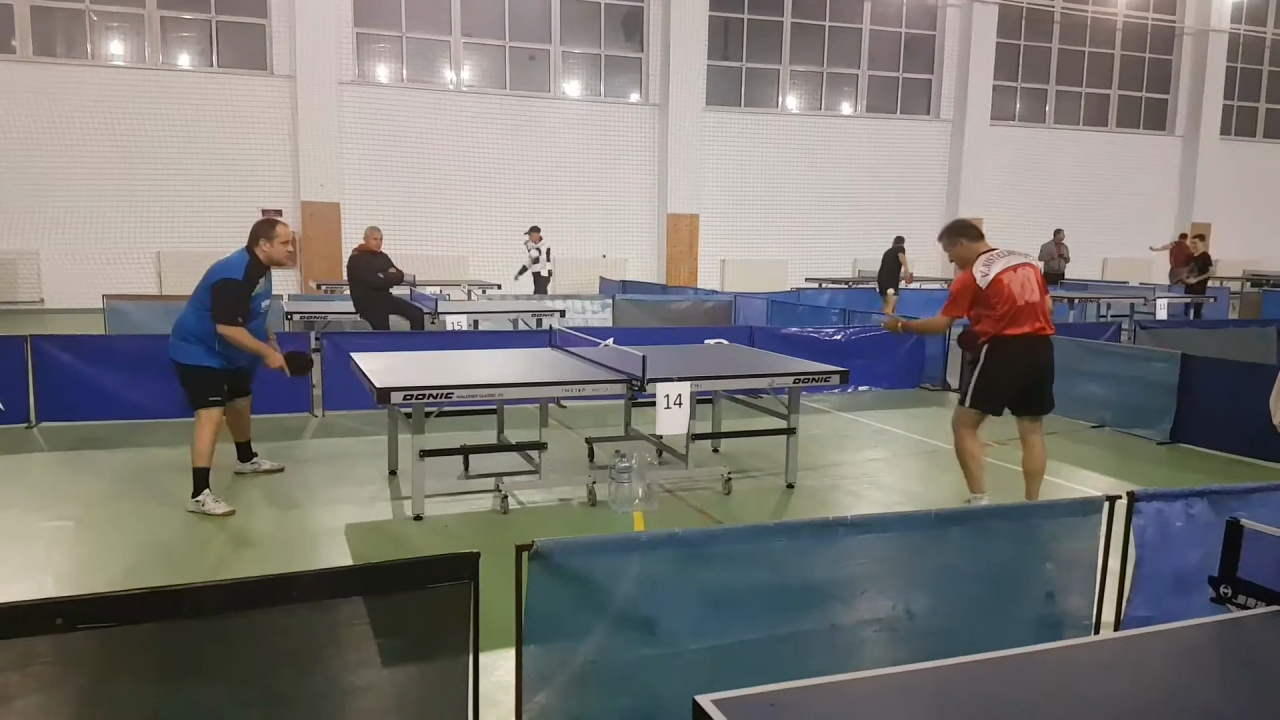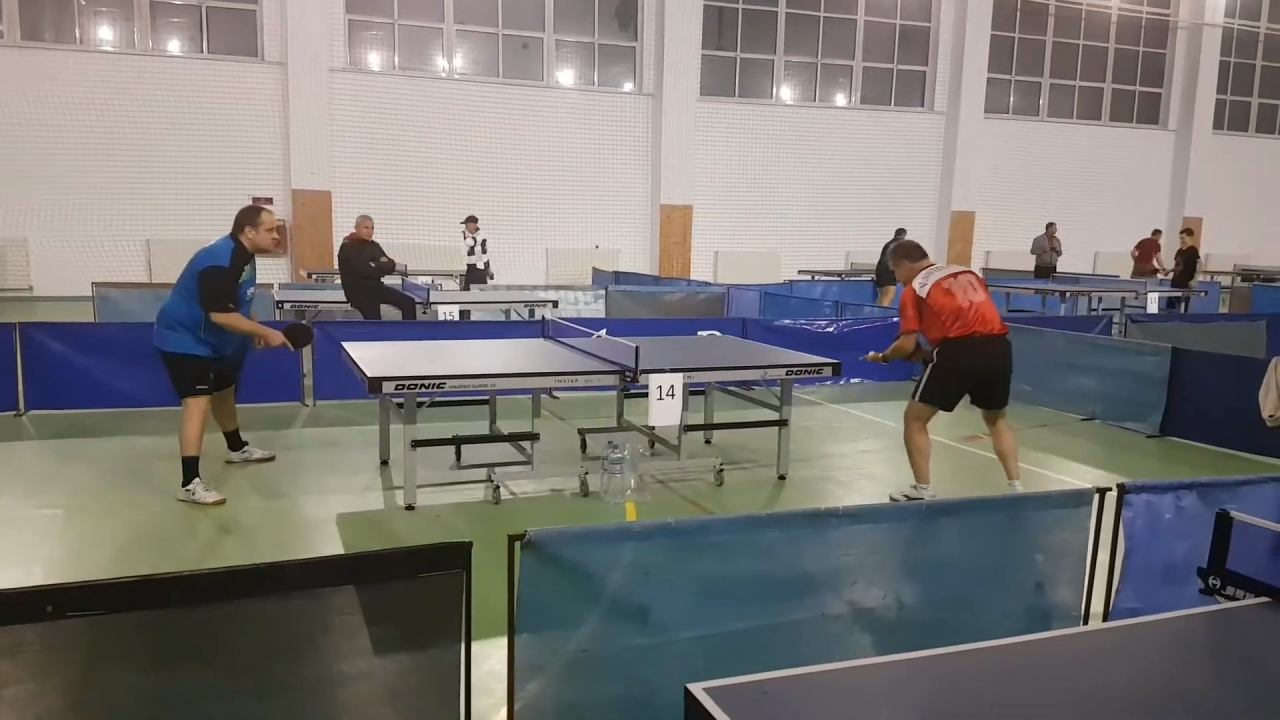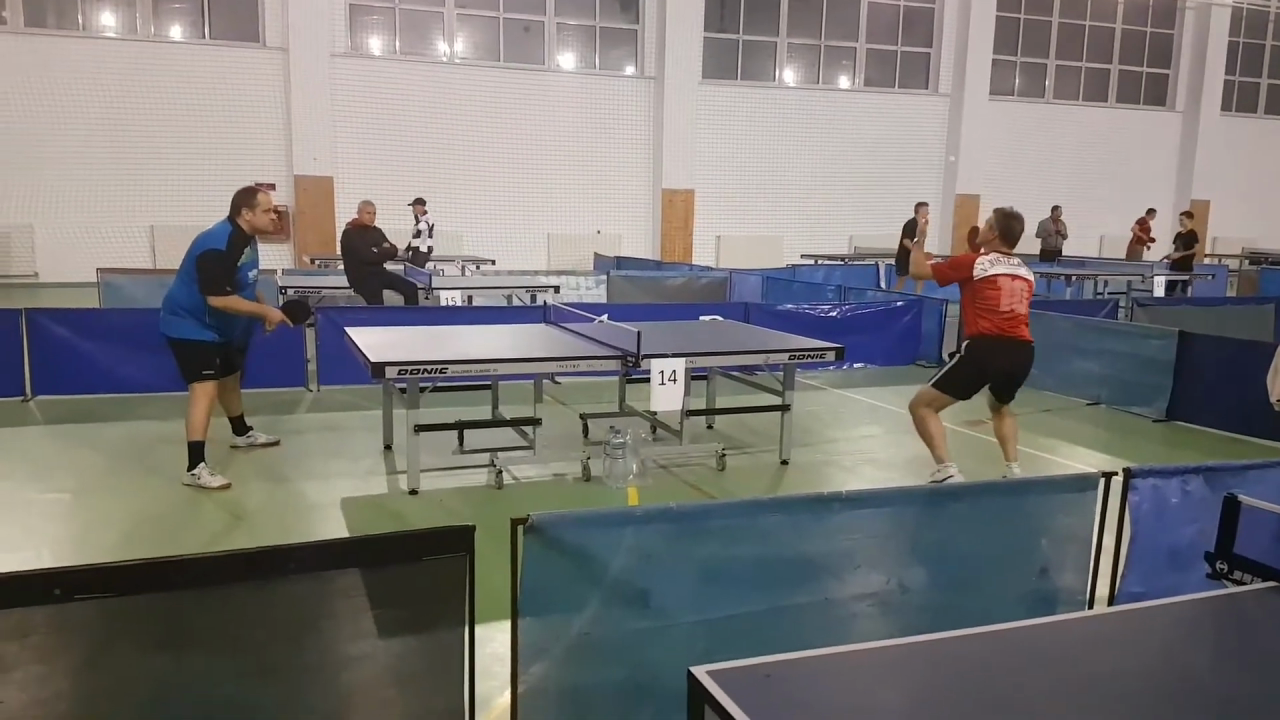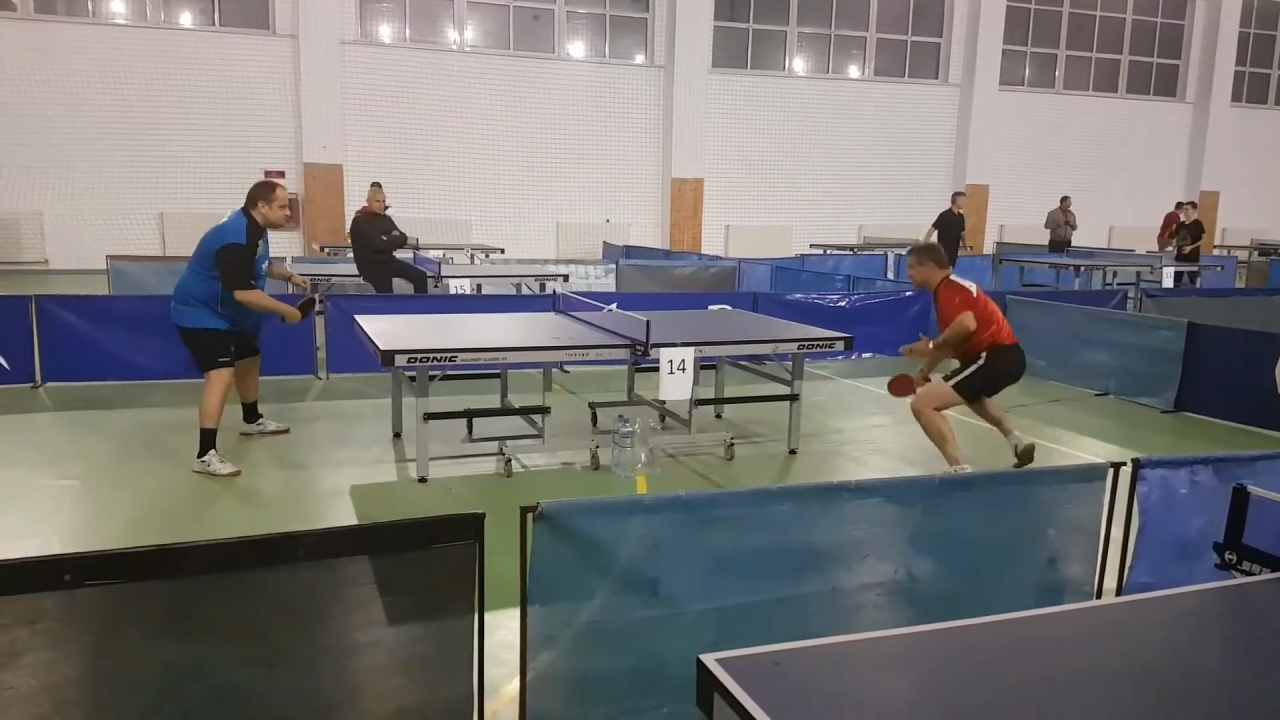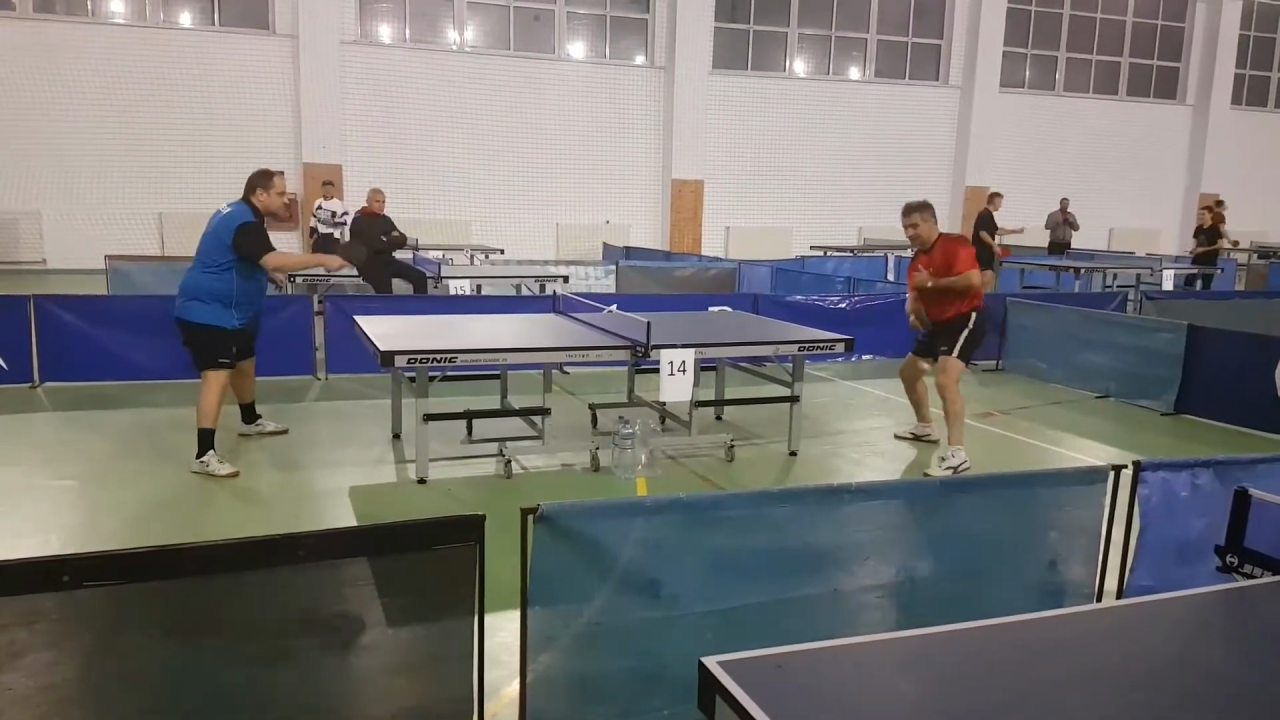
dt=0.7s
person 1, frame 1
left shoulder: (259, 268)
right shoulder: (235, 275)
right elbow: (228, 327)
left wrist: (270, 339)
right wrist: (267, 354)
left hip: (225, 354)
right hip: (198, 351)
left knee: (240, 403)
right knee: (211, 415)
left ankle: (246, 459)
right ankle: (200, 494)
person 1, frame 2
left shoulder: (242, 255)
right shoulder: (221, 262)
right elbow: (221, 315)
left wrist: (254, 329)
right wrist: (267, 332)
left hip: (209, 341)
right hip: (184, 339)
left knee: (224, 391)
right knee: (198, 403)
left ankle: (237, 448)
right ankle: (190, 484)
person 1, frame 3
left shoulder: (246, 239)
right shoulder: (218, 245)
right elbow: (219, 298)
left wrist: (262, 307)
right wrist: (265, 311)
left hip: (219, 327)
right hip: (191, 325)
left knee: (230, 378)
right knee: (205, 388)
left ankle: (242, 433)
right ankle: (195, 468)
person 1, frame 4
left shoulder: (252, 226)
right shoulder: (236, 239)
left elbow: (258, 265)
right elbow: (245, 293)
left wrist: (288, 275)
right wrist: (287, 311)
left hip: (227, 314)
right hip: (201, 314)
left knee: (249, 362)
right knee: (220, 376)
left ankle: (252, 420)
right ankle: (206, 455)
person 1, frame 5
left shoulder: (237, 213)
right shoulder: (245, 223)
right elbow: (272, 259)
left wrist: (267, 274)
right wrist: (322, 260)
left hip: (221, 311)
right hip: (207, 312)
left knee: (245, 363)
right knee: (217, 376)
left ankle: (250, 420)
right ankle: (204, 455)
person 2, frame 1
left shoulder: (972, 276)
right shoulder: (1027, 261)
left elbow: (941, 324)
right elbow: (1047, 307)
left wrist: (902, 325)
left hip: (1002, 352)
right hip: (1040, 350)
left knee: (965, 425)
right knee: (1032, 432)
left ankle: (979, 500)
person 2, frame 2
left shoulder: (914, 289)
right shoulder: (967, 272)
left elbow: (907, 346)
left wrist: (882, 357)
left hip: (957, 352)
right hip: (997, 348)
left knee: (915, 419)
right knee: (997, 421)
left ankle: (923, 490)
right ankle: (1015, 488)
person 2, frame 3
left shoulder: (973, 263)
right shoulder: (1026, 273)
left elbow: (918, 271)
left wrist: (918, 241)
left hip: (983, 350)
right hip: (1021, 352)
left knee: (921, 406)
right knee: (1000, 408)
left ankle: (947, 471)
right ankle: (1013, 470)
person 2, frame 4
left shoulder: (949, 290)
right shoulder: (950, 290)
left elbow: (967, 324)
right elbow: (951, 343)
left wrist: (931, 346)
right wrist: (924, 372)
left hip: (994, 357)
right hip: (1006, 356)
left knee: (922, 404)
right knee: (971, 396)
left ankle: (961, 473)
right ankle: (1017, 441)
person 2, frame 5
left shoulder: (955, 244)
right shoulder: (917, 260)
left elbow: (974, 279)
right elbow: (916, 295)
left wrist: (931, 283)
right wrist: (913, 312)
left hip: (965, 320)
right hip: (939, 323)
left knee: (945, 381)
right knee: (908, 371)
left ankle: (956, 454)
right ankle: (925, 427)
